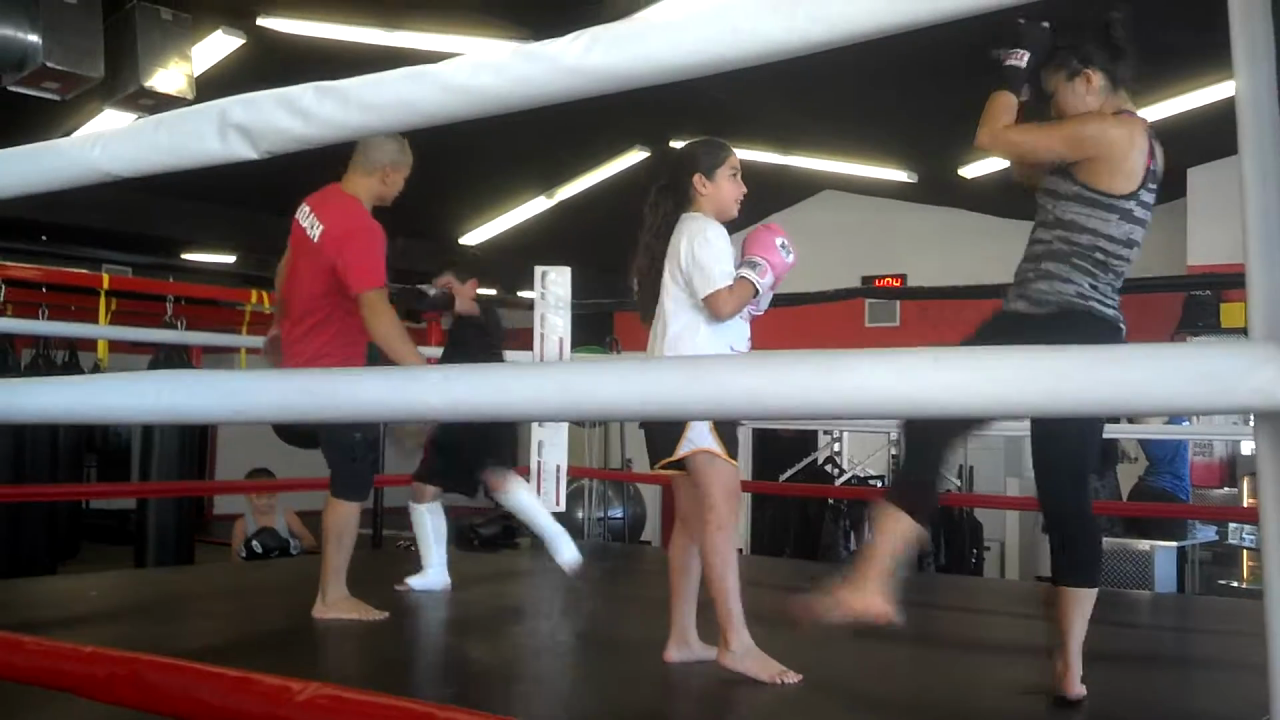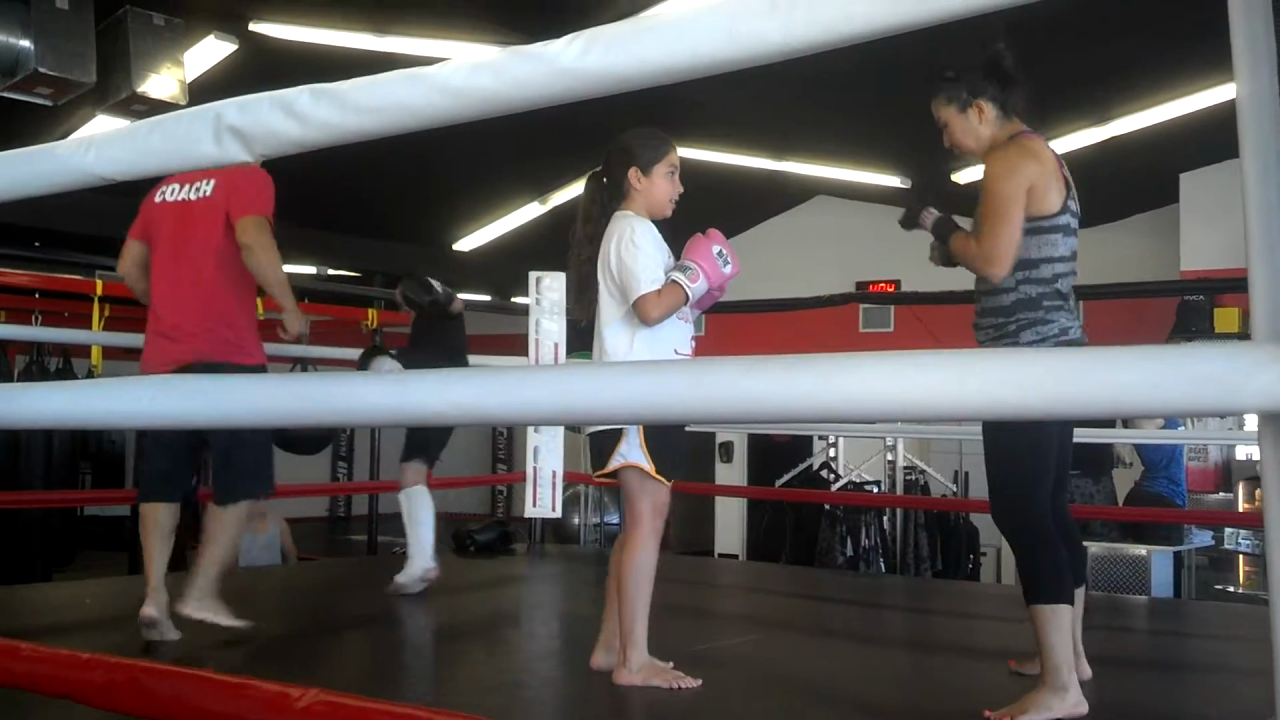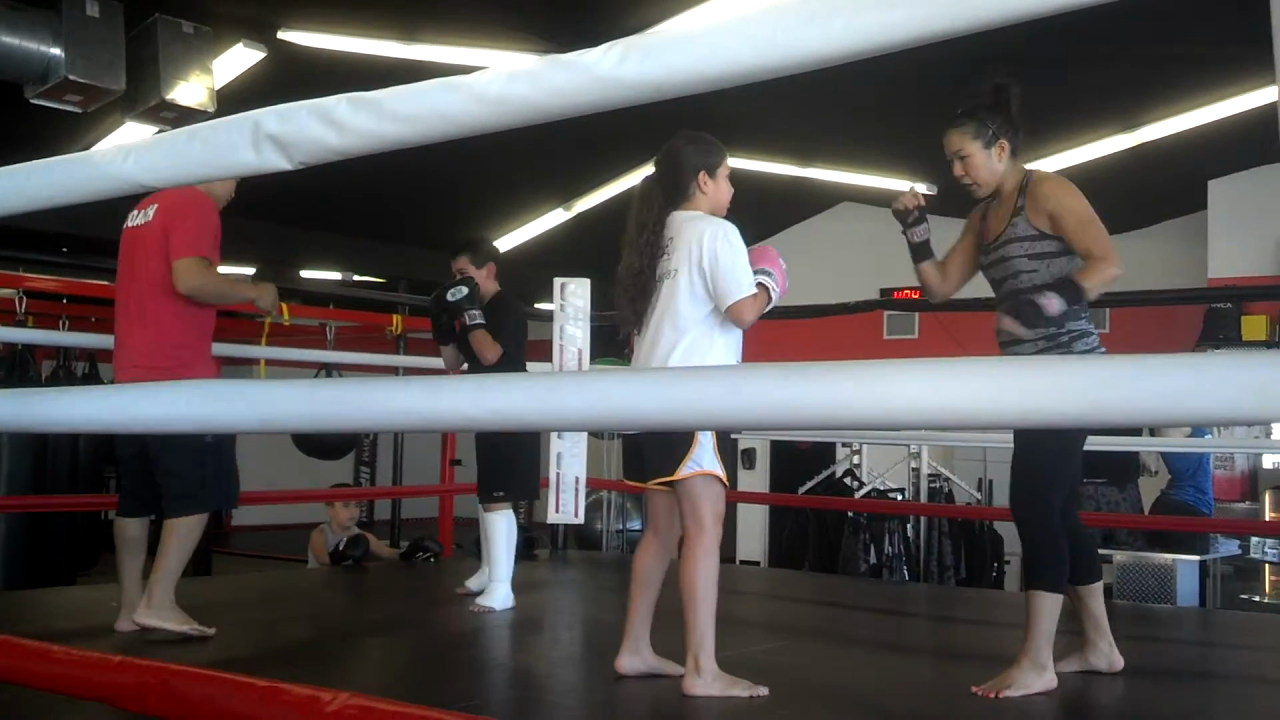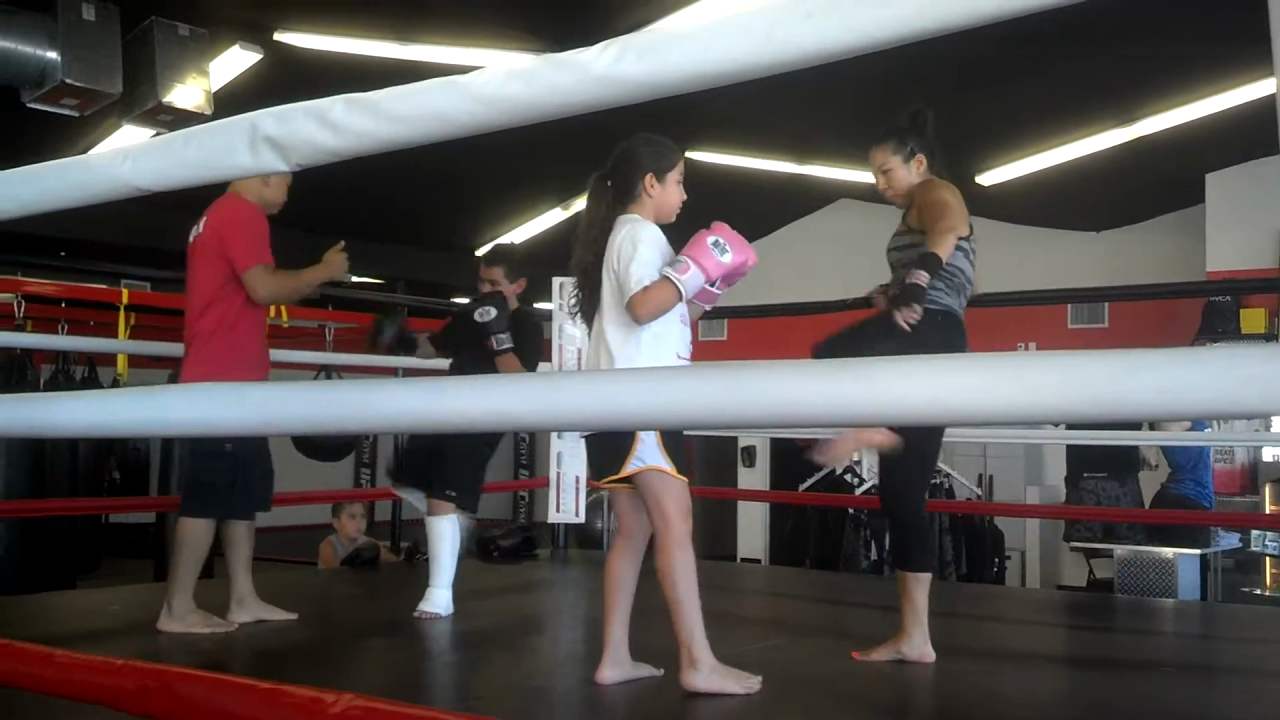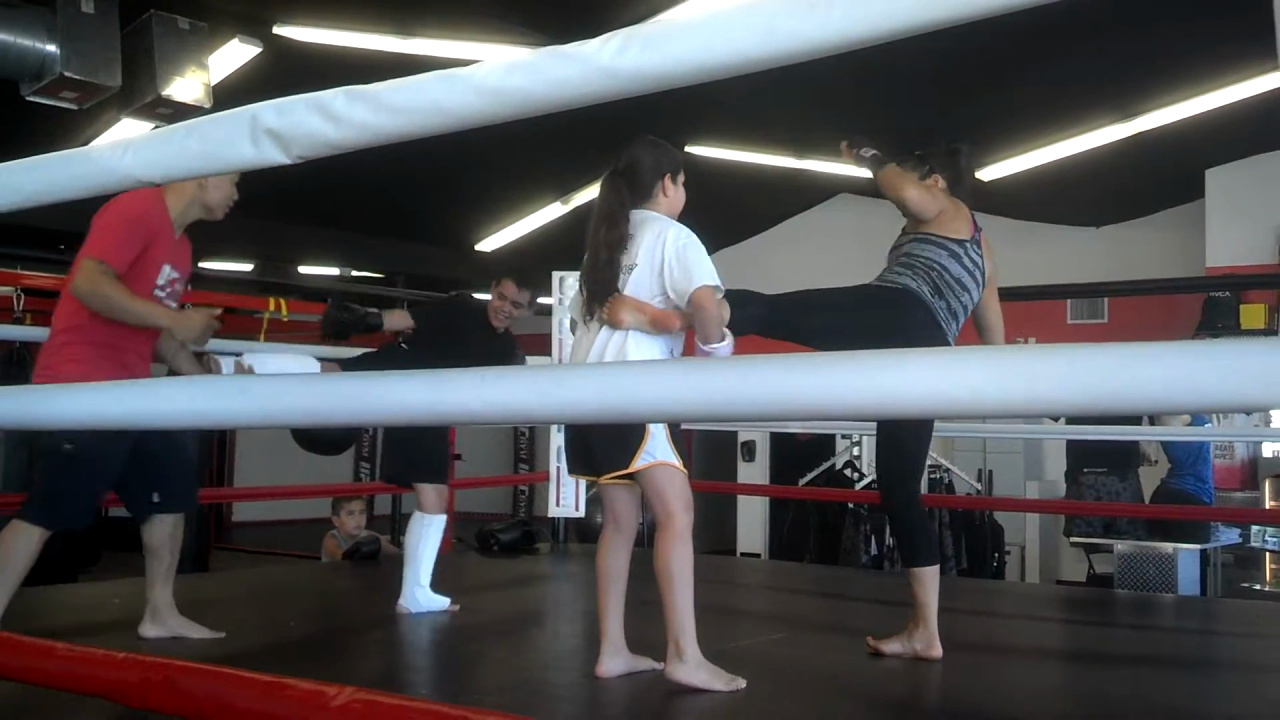
dt=1s
person 1, frame 1
left shoulder: (1106, 130)
right shoulder: (1145, 143)
left elbow: (992, 139)
right elbow: (1037, 163)
left wrist: (1015, 74)
right wrist: (1035, 81)
left hip: (1046, 321)
right hip: (1097, 337)
left knee: (930, 425)
right knee: (1068, 501)
left ankle: (872, 582)
right ankle: (1071, 670)
person 1, frame 2
left shoulder: (1011, 158)
right shoulder: (1048, 161)
left elbow: (993, 264)
left wrist: (934, 222)
right wrist: (958, 246)
left hip: (1025, 359)
right hip: (1058, 354)
left knee: (1021, 511)
right knee: (1048, 506)
right ankle: (1068, 654)
person 1, frame 3
left shoulder: (1048, 190)
right shoulder: (984, 214)
left elbow: (1107, 263)
right elbow: (937, 287)
left wrist: (1044, 304)
right wrist: (914, 228)
left hip: (1067, 370)
left knee: (1035, 505)
right knee: (1055, 509)
left ankle: (1035, 663)
right ankle: (1100, 646)
person 1, frame 4
left shoulder: (939, 194)
right shoulder: (927, 209)
left elbow: (944, 235)
right elbow: (968, 283)
left wrist: (914, 285)
right wrist: (899, 294)
left hip: (927, 329)
right hip: (940, 346)
left knee: (833, 353)
right knee: (901, 492)
left ankle: (861, 430)
right ankle: (913, 637)
person 1, frame 5
left shoulder: (941, 206)
right shoulder: (982, 253)
left elbow: (904, 191)
right elbow: (995, 343)
left wrist: (871, 156)
left hip: (891, 315)
right hip: (926, 348)
left knee: (764, 310)
right knee: (901, 491)
left ankle: (660, 316)
right ankle: (925, 633)
person 2, frame 1
left shoulder: (689, 233)
right shoulder: (703, 229)
left elbow: (729, 310)
right elbow: (723, 303)
left wrist: (760, 280)
right wrist: (763, 265)
left knee: (694, 515)
right knee: (721, 504)
left ankle: (683, 638)
right ankle: (737, 642)
person 2, frame 2
left shoulder: (633, 233)
right shoulder: (633, 230)
right elbow: (651, 308)
left wrist: (699, 292)
right wrist: (698, 271)
left knee: (644, 520)
right knee: (646, 519)
left ankle: (613, 643)
right ankle: (633, 660)
person 2, frame 3
left shoulder: (660, 237)
right shoulder: (716, 231)
right elbow: (742, 311)
left wrist: (752, 282)
right wrist: (769, 280)
left knee: (664, 528)
right knee: (705, 527)
left ankle: (635, 648)
right ankle: (703, 669)
person 2, frame 4
left shoulder: (622, 234)
right shoulder: (641, 232)
right elbow: (644, 306)
left wrist: (703, 290)
right wrist: (696, 268)
left hip: (619, 406)
left knee: (634, 530)
right knee: (675, 524)
left ankle: (615, 658)
right ankle: (698, 661)
person 2, frame 5
left shoulder: (605, 239)
right shoulder: (671, 233)
right elbow: (705, 303)
right wrist: (717, 349)
left knee: (621, 521)
right knee: (676, 515)
left ankle: (612, 651)
right ankle: (685, 654)
person 3, frame 1
left shoulder: (315, 203)
right shoulder: (361, 229)
left elbow: (285, 270)
right elbow: (375, 312)
left wrist: (279, 326)
left hip: (297, 354)
right hip: (329, 369)
right knee: (351, 483)
right ankle: (332, 598)
person 3, frame 2
left shoulder: (164, 190)
right shoulder: (248, 178)
left elbow: (130, 267)
right elbow: (253, 240)
right wrist: (290, 310)
left hip: (163, 354)
right hip: (225, 353)
left knee: (162, 485)
right knee: (241, 477)
left ankle: (154, 598)
right ankle: (201, 592)
person 3, frame 3
left shoulder: (143, 210)
right shoulder: (195, 206)
right elbow: (190, 280)
left wrist: (227, 288)
right wrist: (253, 294)
left hip: (133, 375)
right hip: (179, 376)
left knee: (137, 497)
right knee: (199, 491)
left ankle: (131, 606)
right ankle: (158, 601)
person 3, frame 4
left shoulder: (216, 218)
right shoulder: (243, 214)
right elbow: (264, 289)
left wrist: (291, 282)
right wrist: (325, 270)
left hip: (224, 379)
right hip: (224, 381)
left knee: (241, 491)
right knee: (209, 496)
left ankle: (243, 600)
right ankle: (177, 609)
person 3, frame 5
left shoulder: (179, 245)
right shoulder: (136, 210)
right elbow: (87, 283)
left wrist: (208, 379)
right wrist: (174, 319)
right hip: (80, 383)
left knee: (171, 486)
right knee: (50, 507)
left ankle: (160, 613)
person 4, frame 1
left shoulder: (482, 315)
right shoulder: (458, 332)
left elbow: (469, 308)
right hip: (460, 420)
left knee: (497, 478)
right knee: (422, 490)
left ankle: (562, 546)
right ankle: (435, 572)
person 4, frame 2
left shoulder: (436, 313)
right shoulder: (423, 330)
left elbow: (456, 306)
left wrist: (441, 295)
right knee: (411, 478)
right ankle: (421, 560)
person 4, frame 3
left shoulder: (509, 308)
right shoulder: (479, 311)
left elbow: (490, 354)
right elbow: (454, 363)
left wrist: (470, 312)
right wrist: (444, 324)
left knee: (496, 500)
right knee: (490, 498)
left ankle: (501, 588)
right ankle: (491, 571)
person 4, frame 4
left shoulder: (527, 325)
right shoulder: (473, 314)
left elbow: (516, 378)
right elbow: (435, 348)
left wrist: (498, 332)
right wrist: (404, 339)
left knee: (442, 501)
right knee: (406, 483)
left ankle: (439, 595)
right ankle: (453, 531)
person 4, frame 5
left shoulder: (505, 351)
right shoulder: (461, 309)
right elbow: (407, 319)
right wrist: (367, 319)
right hip: (392, 373)
left knee: (434, 497)
right knee: (327, 375)
left ankle: (415, 593)
